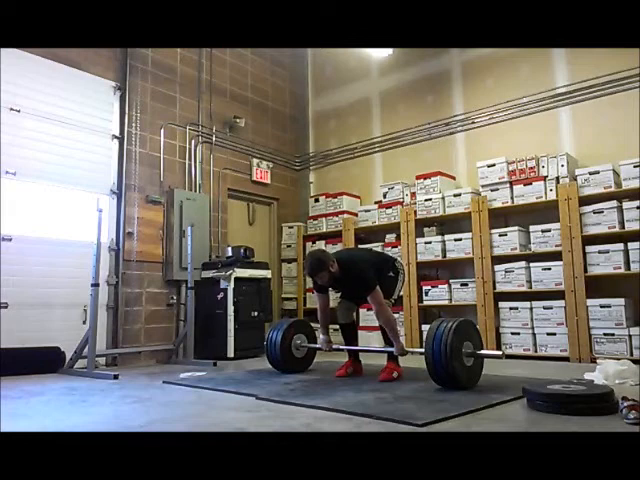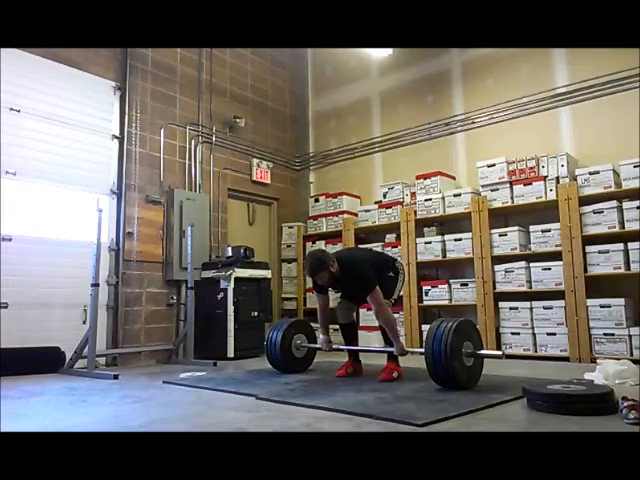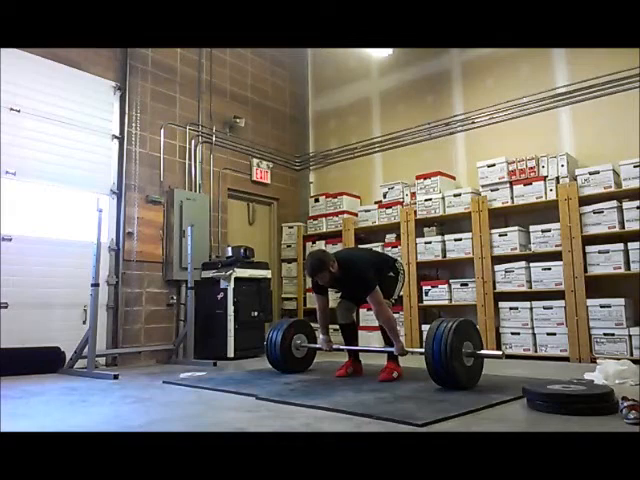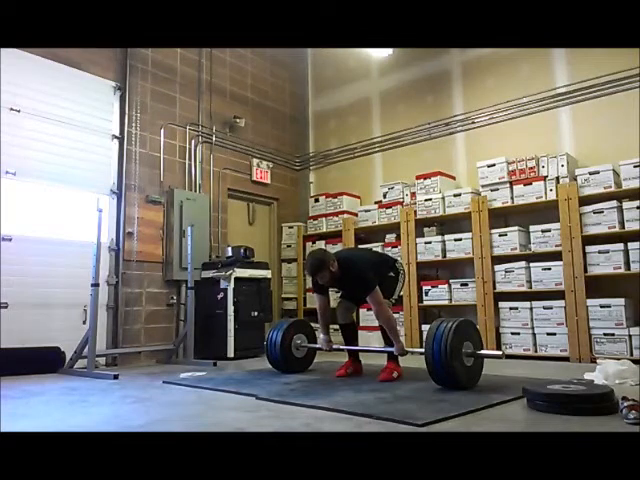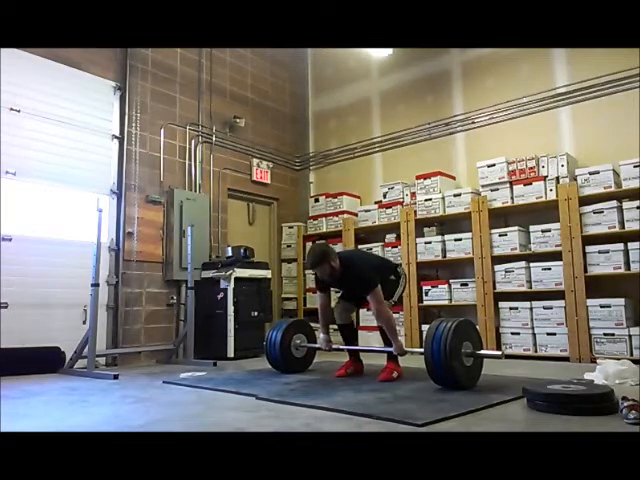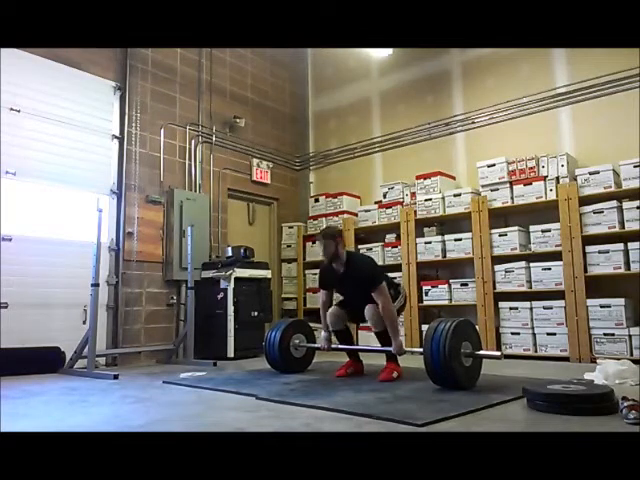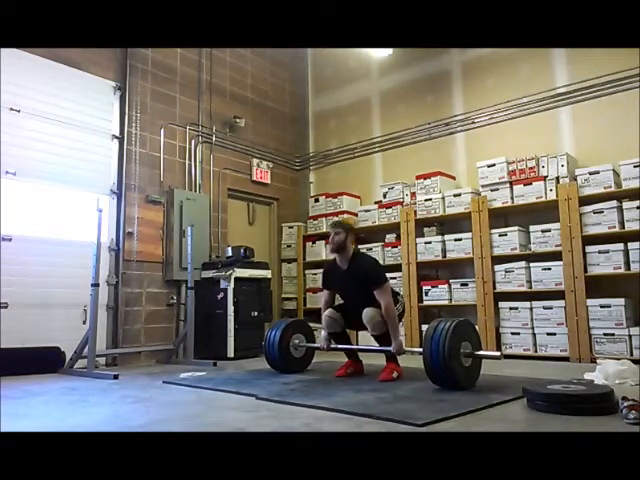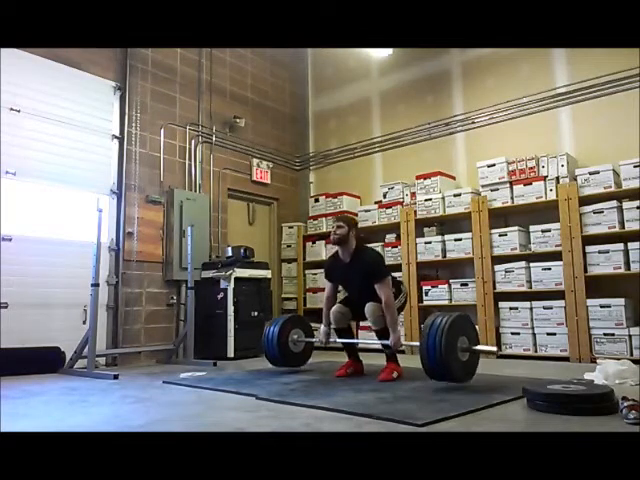
dt=0.2s
person 1, frame 1
left shoulder: (358, 270)
right shoulder: (321, 274)
left elbow: (379, 307)
right elbow: (323, 307)
left wrist: (397, 342)
right wrist: (324, 335)
left hip: (390, 270)
left knee: (382, 306)
right knee: (343, 309)
left ankle: (393, 363)
right ankle: (354, 361)
person 1, frame 2
left shoulder: (357, 270)
right shoulder: (320, 274)
left elbow: (379, 308)
right elbow: (322, 307)
left wrist: (397, 342)
right wrist: (324, 335)
left hip: (390, 271)
left knee: (382, 306)
right knee: (342, 310)
left ankle: (393, 363)
right ankle: (354, 361)
person 1, frame 3
left shoulder: (357, 270)
right shoulder: (320, 275)
left elbow: (379, 308)
right elbow: (321, 308)
left wrist: (397, 342)
right wrist: (324, 335)
left hip: (390, 271)
left knee: (382, 306)
right knee: (342, 310)
left ankle: (393, 363)
right ankle: (354, 361)
person 1, frame 4
left shoulder: (357, 270)
right shoulder: (320, 275)
left elbow: (379, 308)
right elbow: (322, 307)
left wrist: (397, 342)
right wrist: (324, 335)
left hip: (390, 271)
left knee: (382, 306)
right knee: (342, 310)
left ankle: (393, 363)
right ankle: (354, 361)
person 1, frame 5
left shoulder: (359, 268)
right shoulder: (322, 276)
left elbow: (379, 307)
right elbow: (323, 306)
left wrist: (396, 342)
right wrist: (324, 334)
left hip: (391, 277)
left knee: (377, 310)
right knee: (340, 310)
left ankle: (393, 363)
right ankle: (355, 361)
person 1, frame 6
left shoulder: (363, 266)
right shoulder: (326, 271)
left elbow: (384, 303)
right elbow: (325, 302)
left wrist: (396, 340)
right wrist: (325, 333)
left hip: (393, 296)
left knee: (372, 312)
right knee: (333, 314)
left ankle: (392, 363)
right ankle: (355, 361)
person 1, frame 7
left shoulder: (367, 265)
right shoulder: (330, 269)
left elbow: (386, 303)
right elbow: (326, 302)
left wrist: (396, 340)
right wrist: (325, 333)
left hip: (390, 306)
left knee: (370, 316)
right knee: (328, 316)
left ankle: (392, 363)
right ankle: (354, 362)
person 1, frame 8
left shoulder: (370, 258)
right shoulder: (332, 263)
left elbow: (386, 297)
right elbow: (329, 295)
left wrist: (394, 333)
right wrist: (325, 327)
left hip: (393, 292)
left knee: (372, 310)
right knee: (337, 312)
left ankle: (392, 363)
right ankle: (354, 362)
